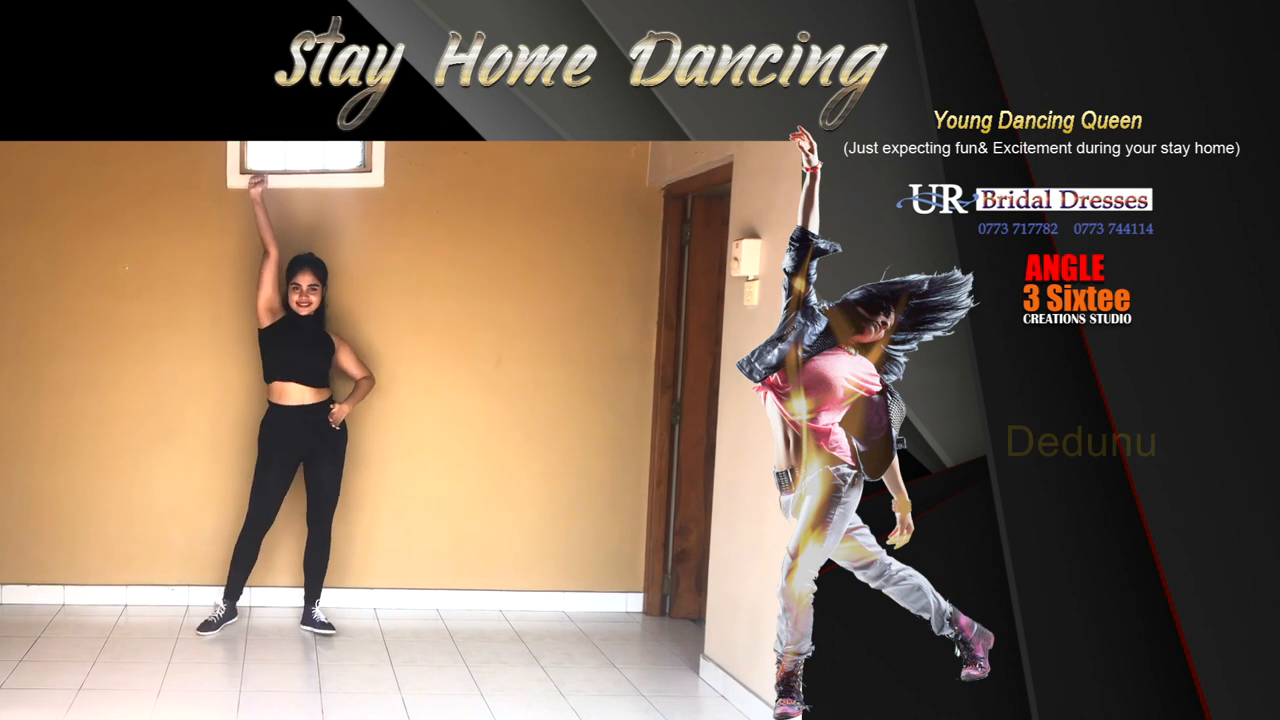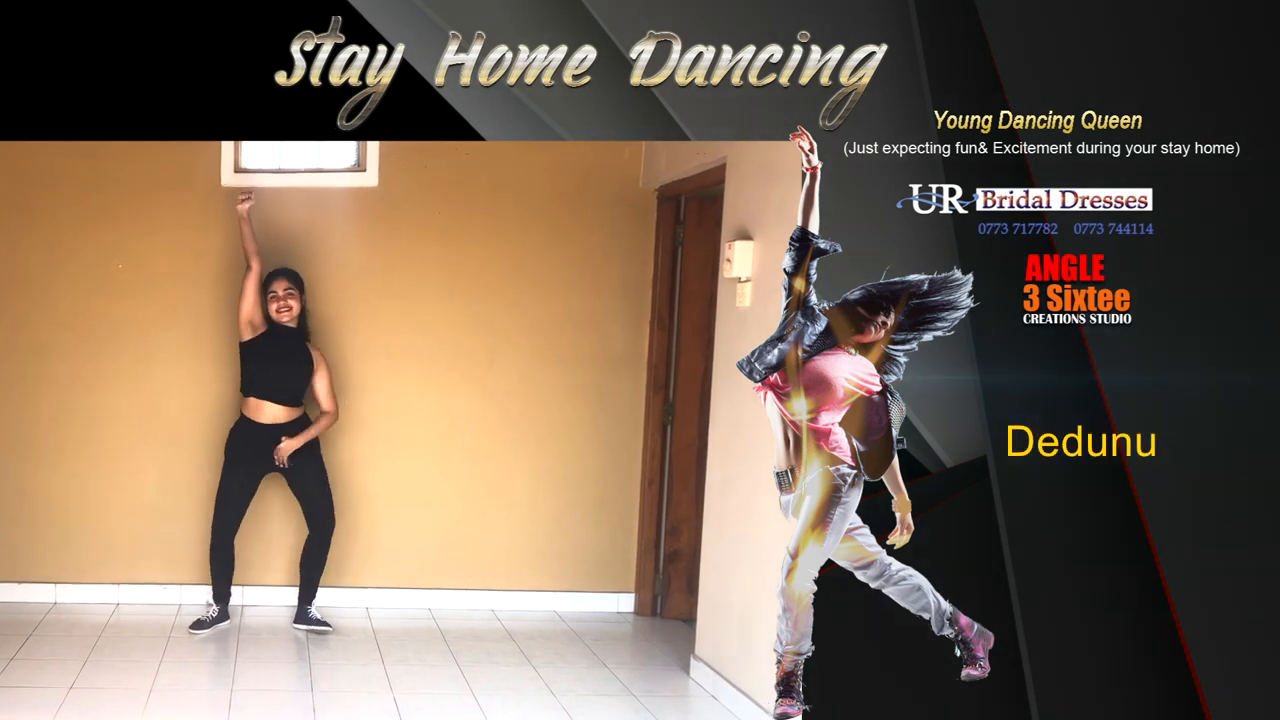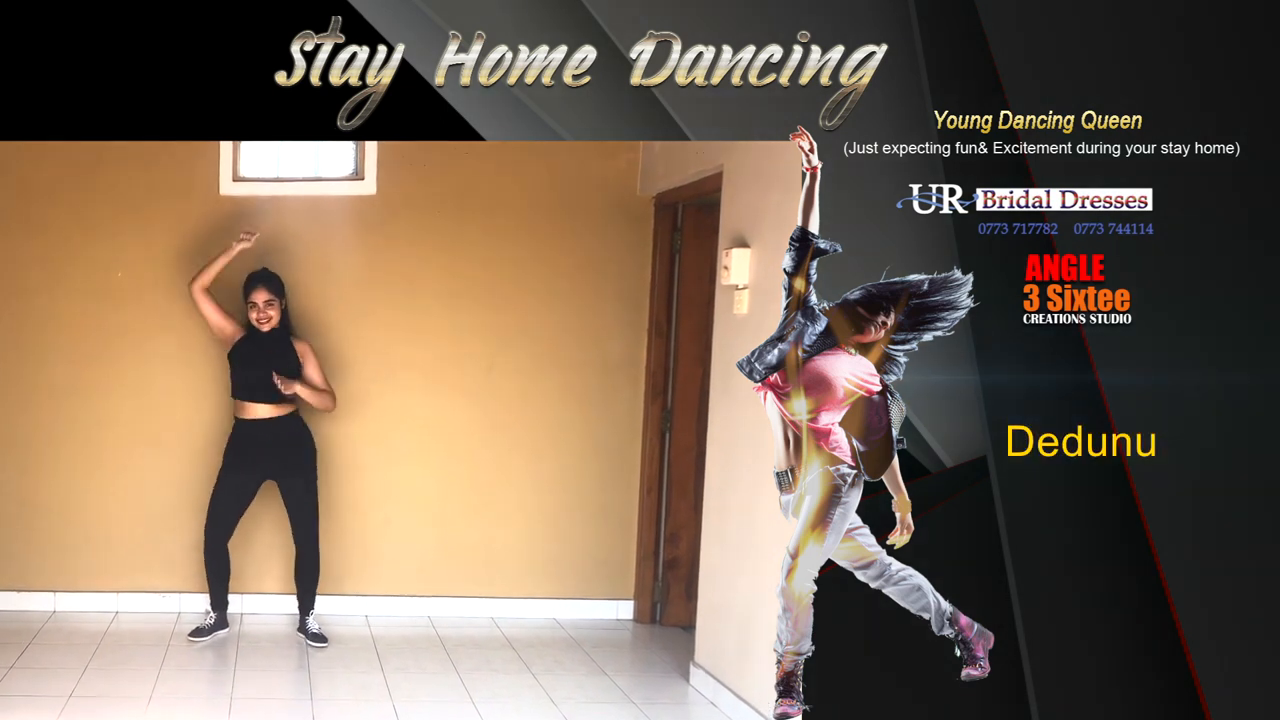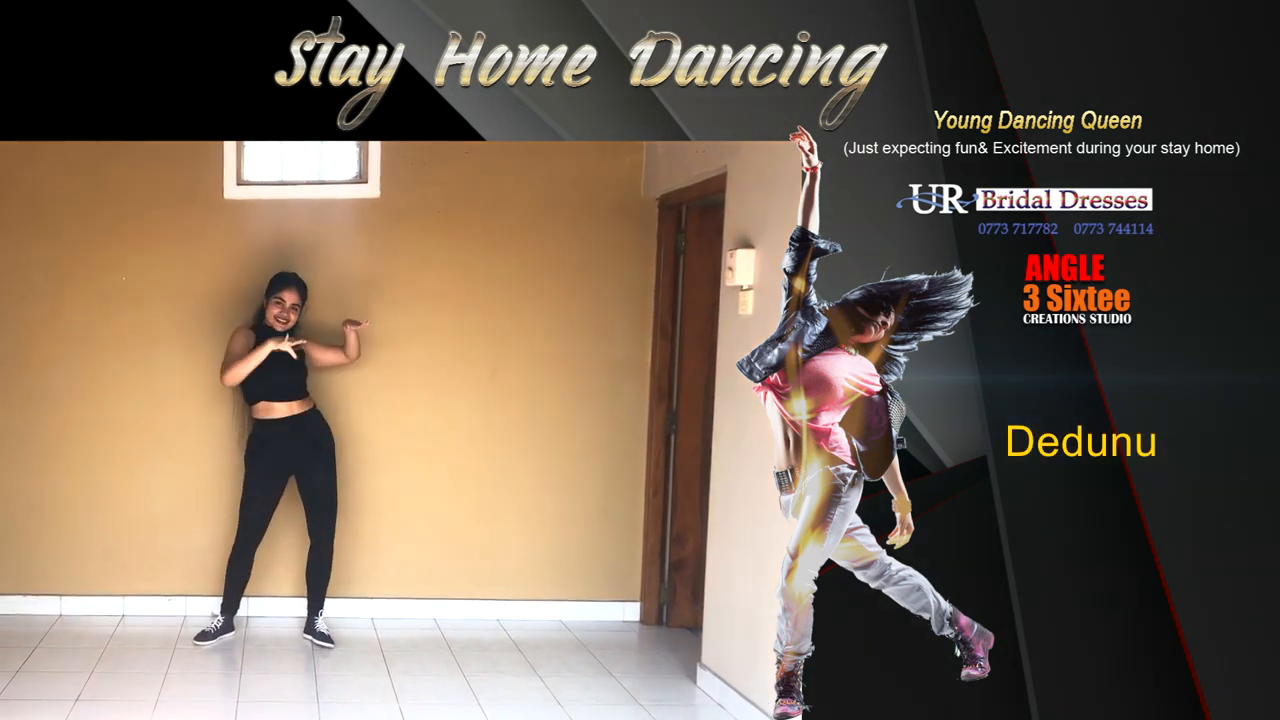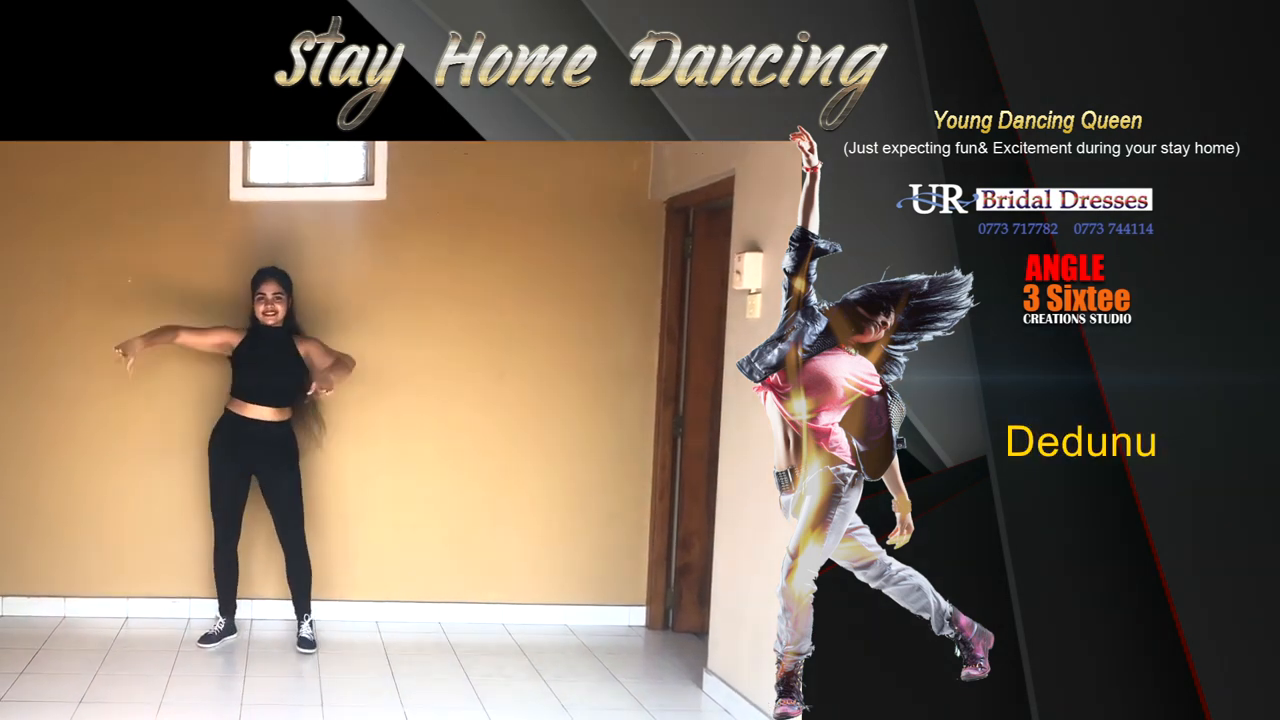
dt=1s
person 1, frame 1
left shoulder: (868, 379)
right shoulder: (805, 320)
left elbow: (881, 445)
right elbow: (805, 243)
left wrist: (902, 504)
right wrist: (814, 173)
left hip: (833, 475)
right hip: (793, 481)
left knee: (796, 576)
right knee: (875, 566)
person 1, frame 2
left shoulder: (869, 378)
right shoulder: (805, 318)
left elbow: (881, 446)
right elbow: (807, 244)
left wrist: (903, 505)
right wrist: (813, 173)
left hip: (833, 475)
right hip: (792, 481)
left knee: (795, 576)
right knee: (876, 567)
person 1, frame 3
left shoulder: (868, 378)
right shoulder: (805, 318)
left elbow: (880, 446)
right elbow: (806, 243)
left wrist: (902, 504)
right wrist: (813, 172)
left hip: (832, 475)
right hip: (791, 481)
left knee: (795, 577)
right knee: (875, 567)
person 1, frame 4
left shoulder: (868, 380)
right shoulder: (805, 318)
left elbow: (880, 445)
right elbow: (805, 241)
left wrist: (902, 503)
right wrist: (813, 172)
left hip: (833, 475)
right hip: (792, 481)
left knee: (795, 577)
right knee: (876, 567)
person 1, frame 5
left shoulder: (868, 379)
right shoulder: (804, 319)
left elbow: (880, 445)
right elbow: (806, 242)
left wrist: (902, 503)
right wrist: (813, 172)
left hip: (833, 475)
right hip: (792, 481)
left knee: (795, 576)
right knee: (876, 567)
person 2, frame 1
left shoulder: (328, 336)
right shoulder: (272, 320)
left elbow: (365, 376)
right elbow: (272, 253)
left wrist: (347, 405)
right wrist: (256, 201)
left hip: (325, 429)
right hip: (280, 428)
left knee: (320, 523)
right knee: (258, 520)
left ankle: (311, 608)
right ankle: (228, 604)
person 2, frame 2
left shoulder: (311, 354)
right shoulder: (254, 332)
left elbow: (330, 410)
right elbow: (253, 268)
left wrist: (298, 441)
right wrist: (244, 216)
left hip: (297, 441)
right hip: (248, 440)
left knee: (323, 523)
right knee: (223, 527)
left ankle: (305, 608)
right ankle: (219, 607)
person 2, frame 3
left shoulder: (297, 348)
right shoulder: (237, 338)
left elbow: (328, 401)
right elbow: (197, 289)
left wrist: (298, 387)
right wrist: (235, 250)
left hip: (290, 445)
right hip: (244, 446)
left knee: (307, 537)
right knee: (215, 533)
left ankle: (306, 618)
right ankle: (218, 615)
person 2, frame 4
left shoulder: (298, 346)
right shoulder: (245, 337)
left elbow: (348, 356)
right elbow: (228, 378)
left wrist: (351, 334)
right wrist: (268, 346)
left hip: (312, 437)
right hip: (267, 443)
left knee: (323, 532)
right knee: (248, 535)
left ankle: (314, 618)
right ankle: (226, 618)
person 2, frame 5
left shoulder: (302, 346)
right shoulder: (236, 340)
left elbow: (343, 362)
right elbow: (180, 334)
left wrist: (330, 374)
right wrist: (142, 341)
left hip: (279, 445)
right hip: (231, 440)
left knee: (292, 536)
right knee: (225, 536)
left ankle: (304, 620)
right ankle: (226, 619)
